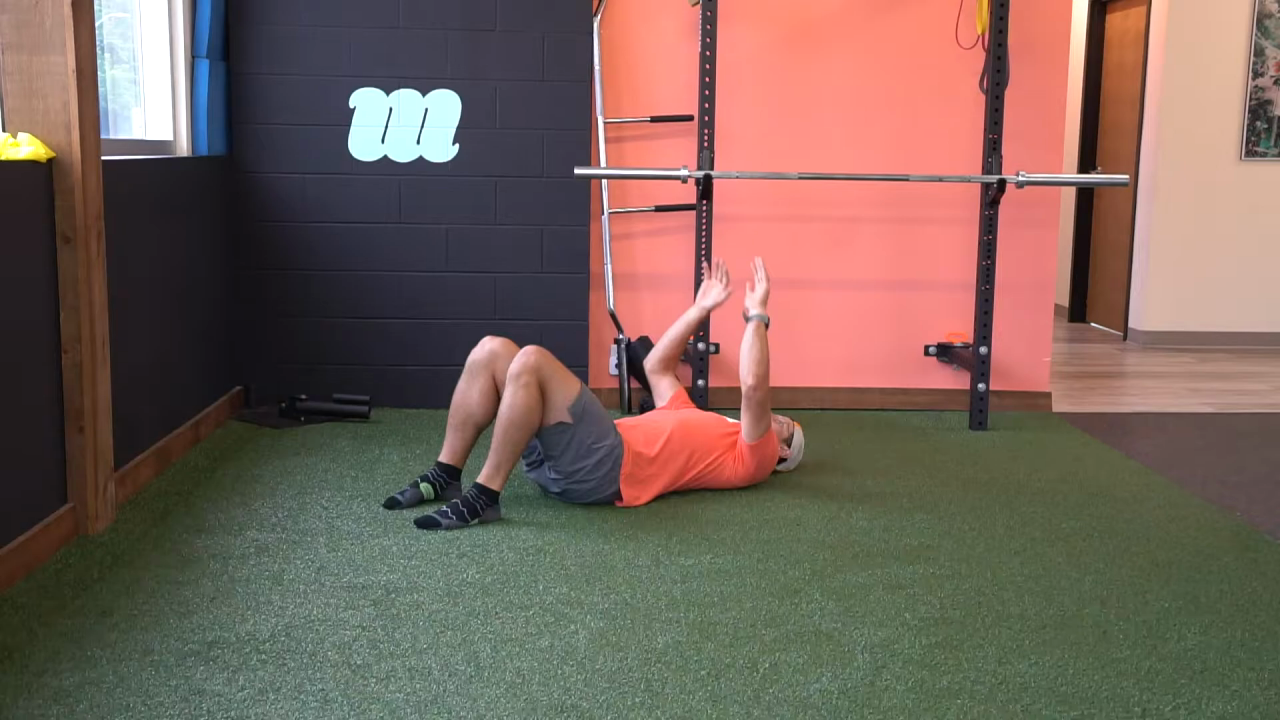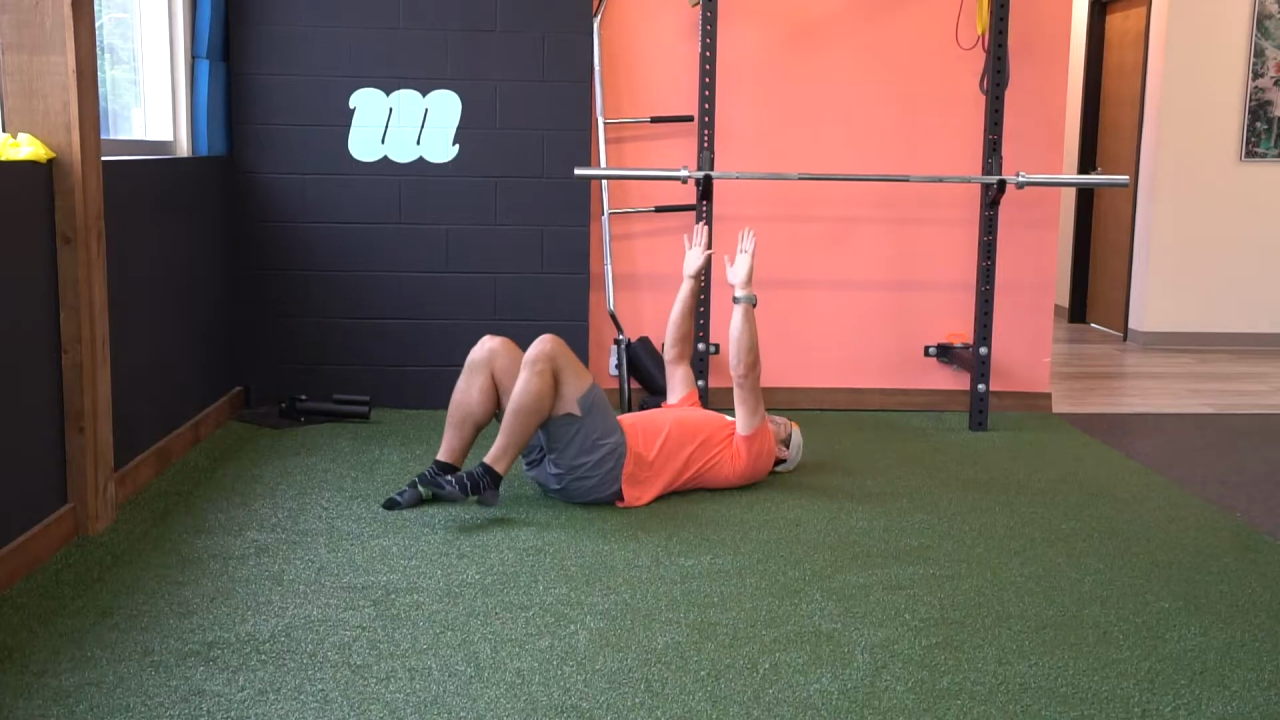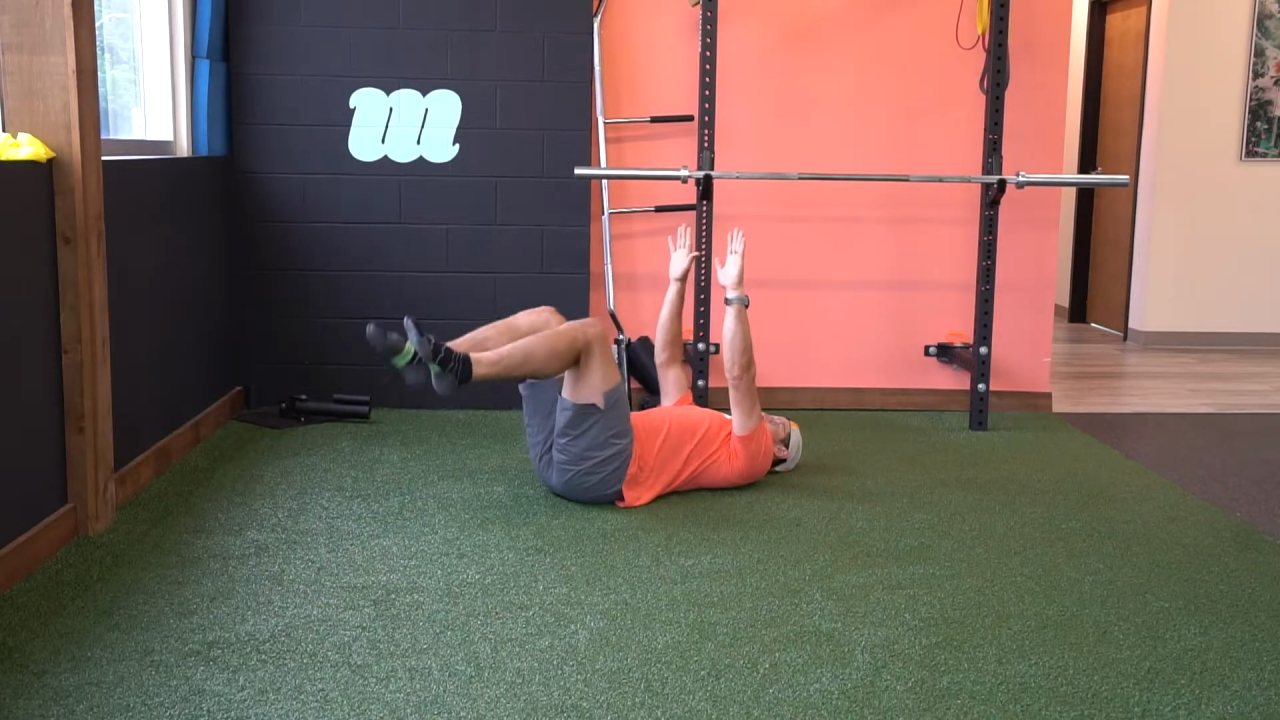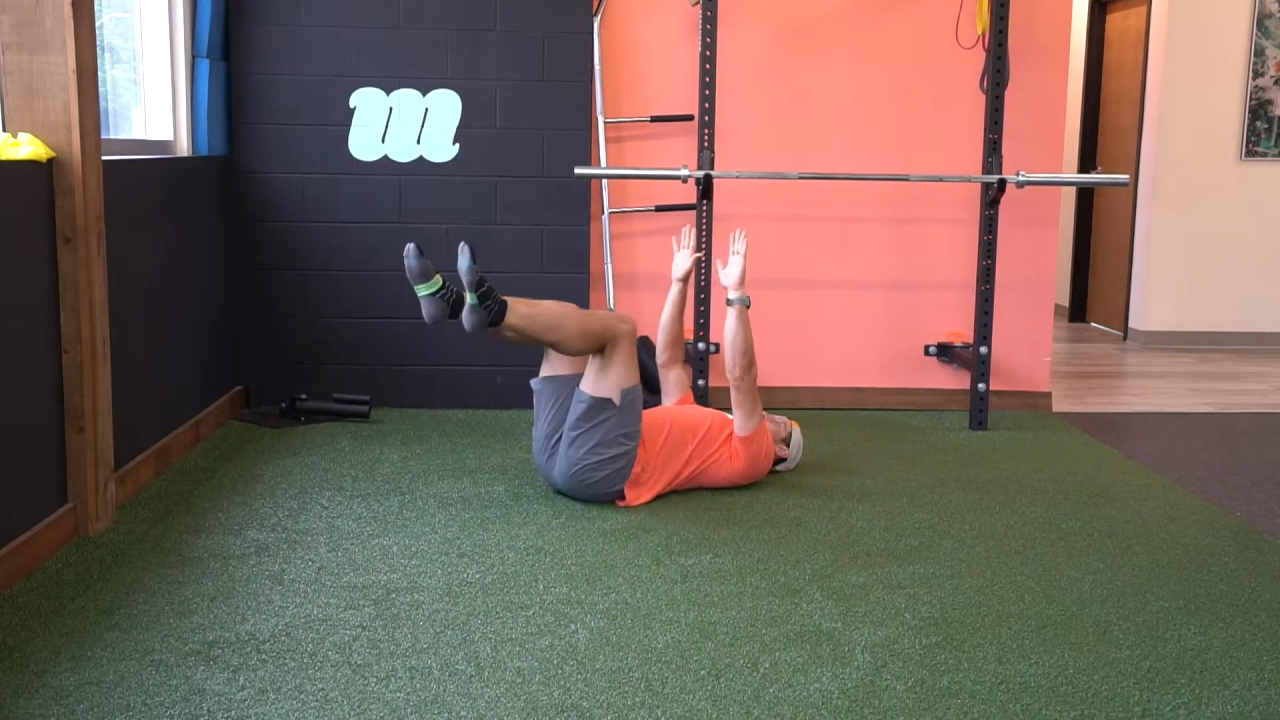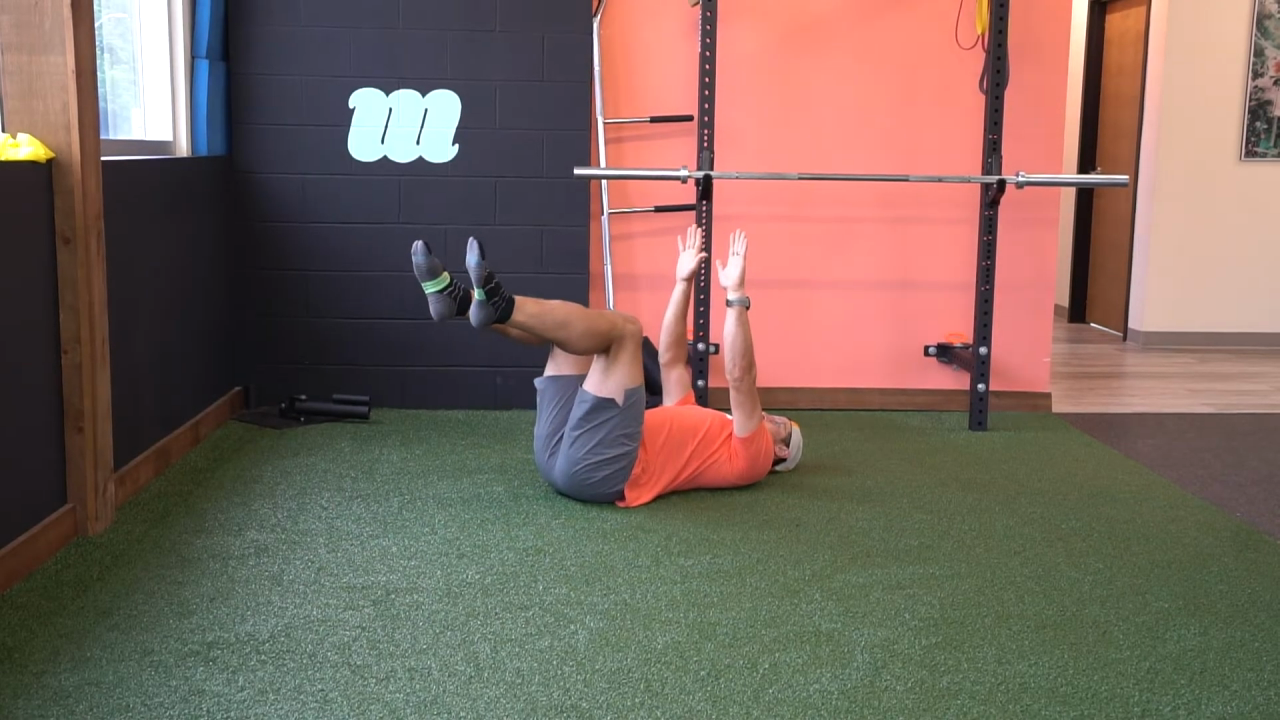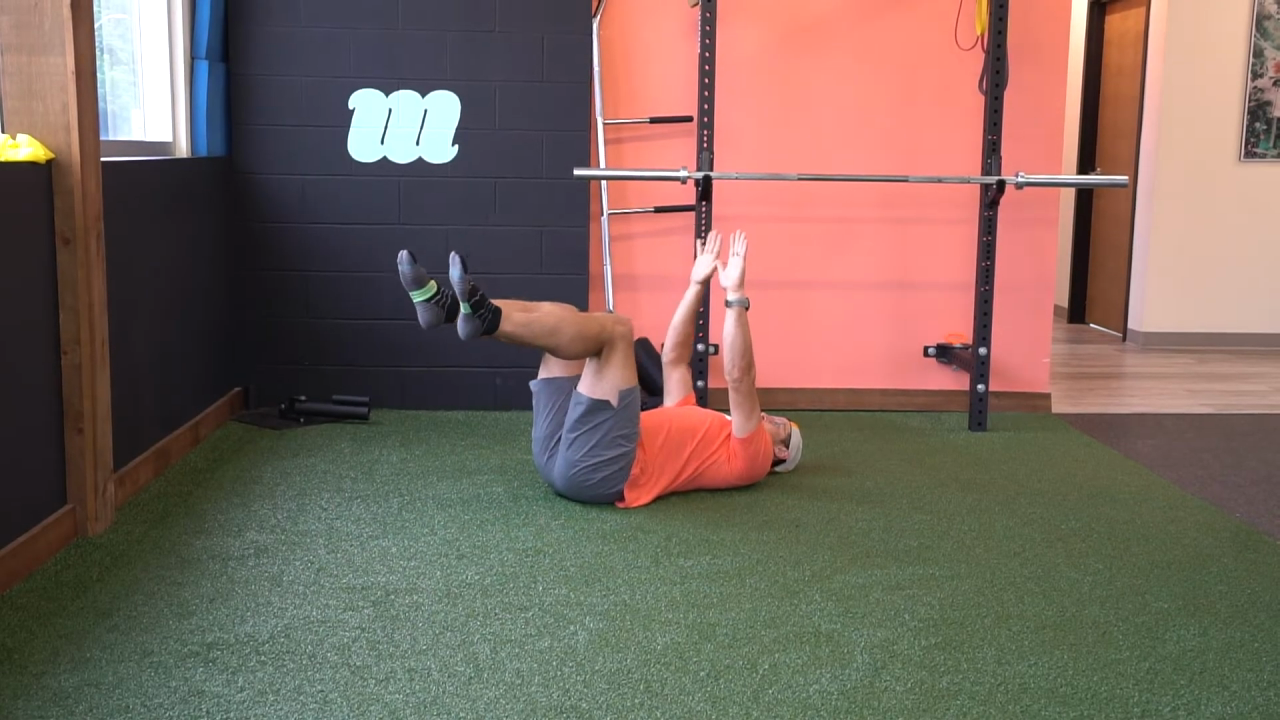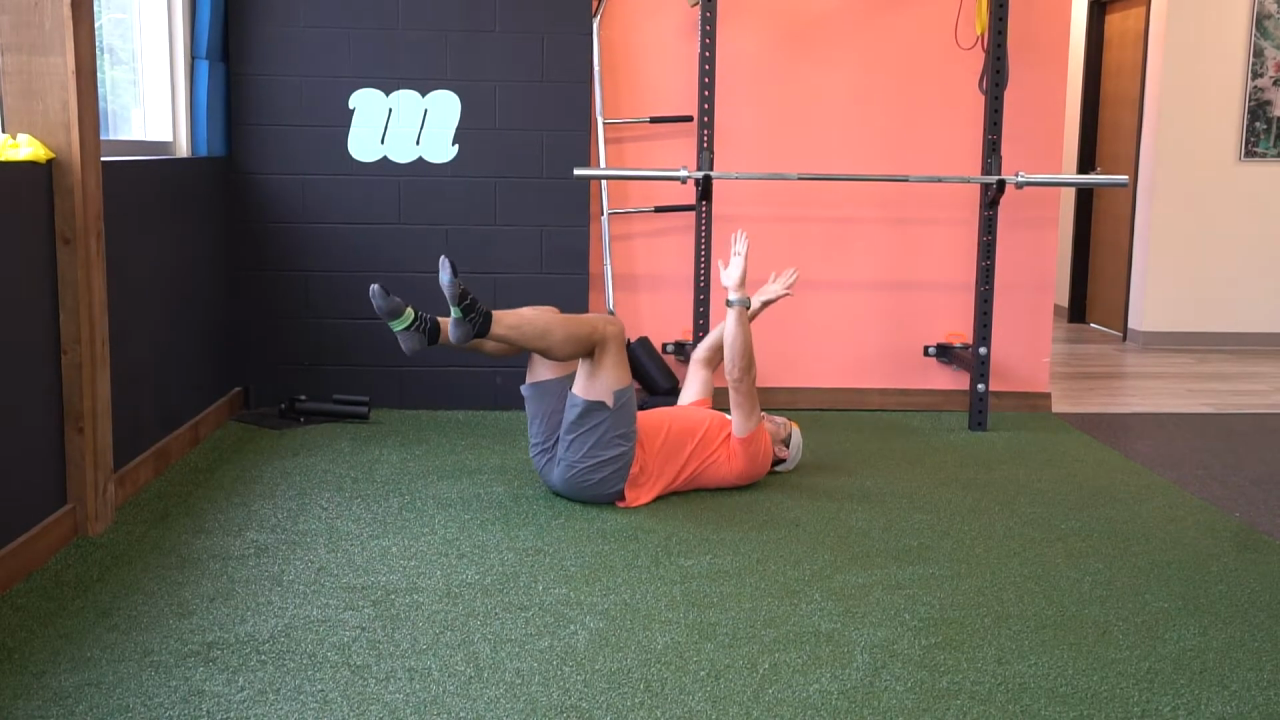
dt=0.4s
person 1, frame 1
left shoulder: (750, 458)
right shoulder: (704, 427)
left elbow: (754, 391)
right elbow: (656, 366)
left wrist: (756, 315)
right wrist: (701, 309)
left hip: (603, 468)
right hip: (563, 458)
left knee: (531, 360)
right knee: (492, 350)
left ankle: (483, 494)
right ankle: (444, 475)
person 1, frame 2
left shoulder: (749, 456)
right shoulder: (701, 426)
left elbow: (745, 375)
right elbow: (675, 355)
left wrist: (742, 292)
right wrist: (690, 281)
left hip: (602, 468)
right hip: (561, 459)
left knee: (546, 349)
right knee: (492, 351)
left ankle: (487, 475)
right ankle: (443, 471)
person 1, frame 3
left shoulder: (749, 456)
right shoulder: (699, 425)
left elbow: (740, 376)
right elbow: (667, 358)
left wrist: (735, 294)
right wrist: (678, 281)
left hip: (602, 468)
right hip: (559, 454)
left knee: (590, 331)
right knee: (544, 318)
left ankle: (459, 368)
right ankle: (426, 359)
person 1, frame 4
left shoulder: (750, 455)
right shoulder: (699, 424)
left elbow: (741, 377)
right elbow: (668, 358)
left wrist: (737, 294)
right wrist: (680, 283)
left hip: (601, 466)
right hip: (561, 450)
left knee: (617, 327)
right knee: (563, 315)
left ankle: (491, 310)
right ankle: (451, 302)
person 1, frame 5
left shoulder: (750, 455)
right shoulder: (700, 424)
left elbow: (740, 379)
right elbow: (671, 358)
left wrist: (736, 295)
right wrist: (684, 282)
left hip: (599, 466)
right hip: (562, 449)
left knee: (624, 328)
right knee: (569, 317)
left ankle: (499, 306)
right ankle: (458, 299)
person 1, frame 6
left shoulder: (749, 455)
right shoulder: (701, 426)
left elbow: (739, 379)
right elbow: (673, 357)
left wrist: (735, 295)
right wrist: (699, 283)
left hip: (599, 467)
right hip: (562, 450)
left knee: (613, 328)
right knee: (562, 317)
left ankle: (487, 319)
right ankle: (446, 306)
person 1, frame 7
left shoulder: (749, 456)
right shoulder: (703, 425)
left elbow: (740, 380)
right elbow: (704, 359)
left wrist: (738, 298)
right wrist: (752, 308)
left hip: (600, 467)
right hip: (560, 452)
left knee: (604, 327)
right knee: (544, 318)
left ankle: (476, 324)
right ankle: (426, 328)
